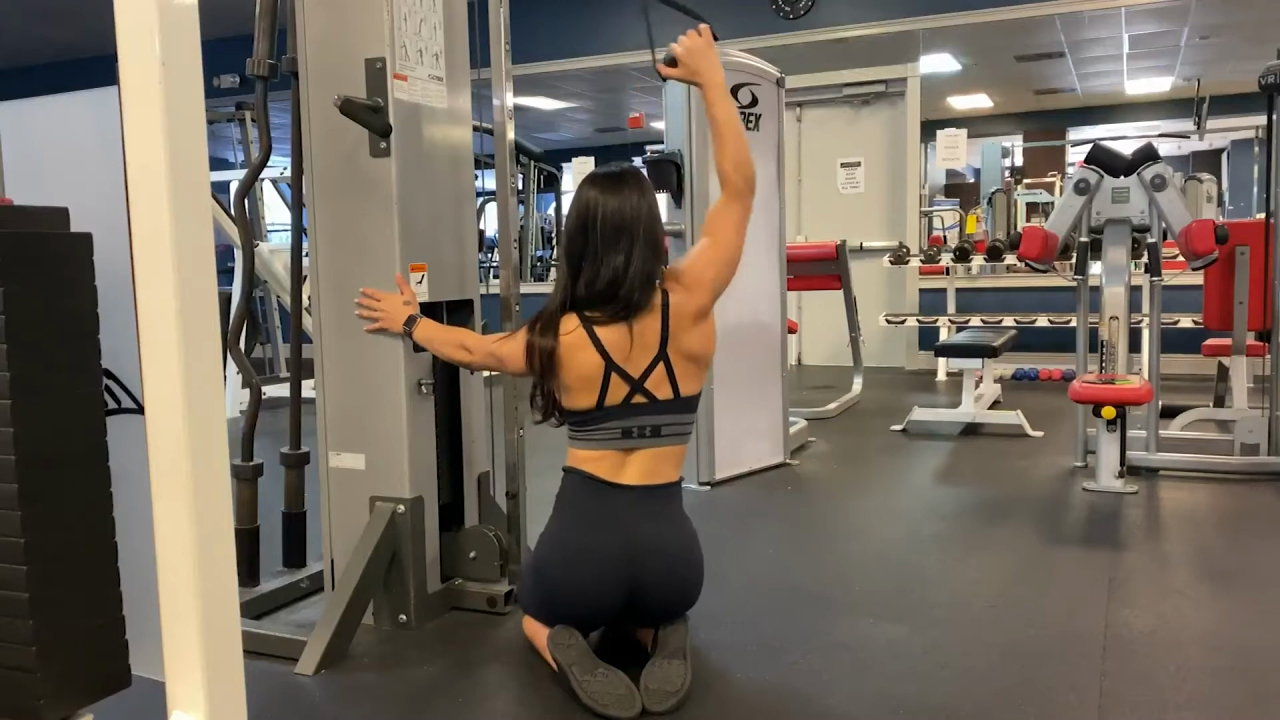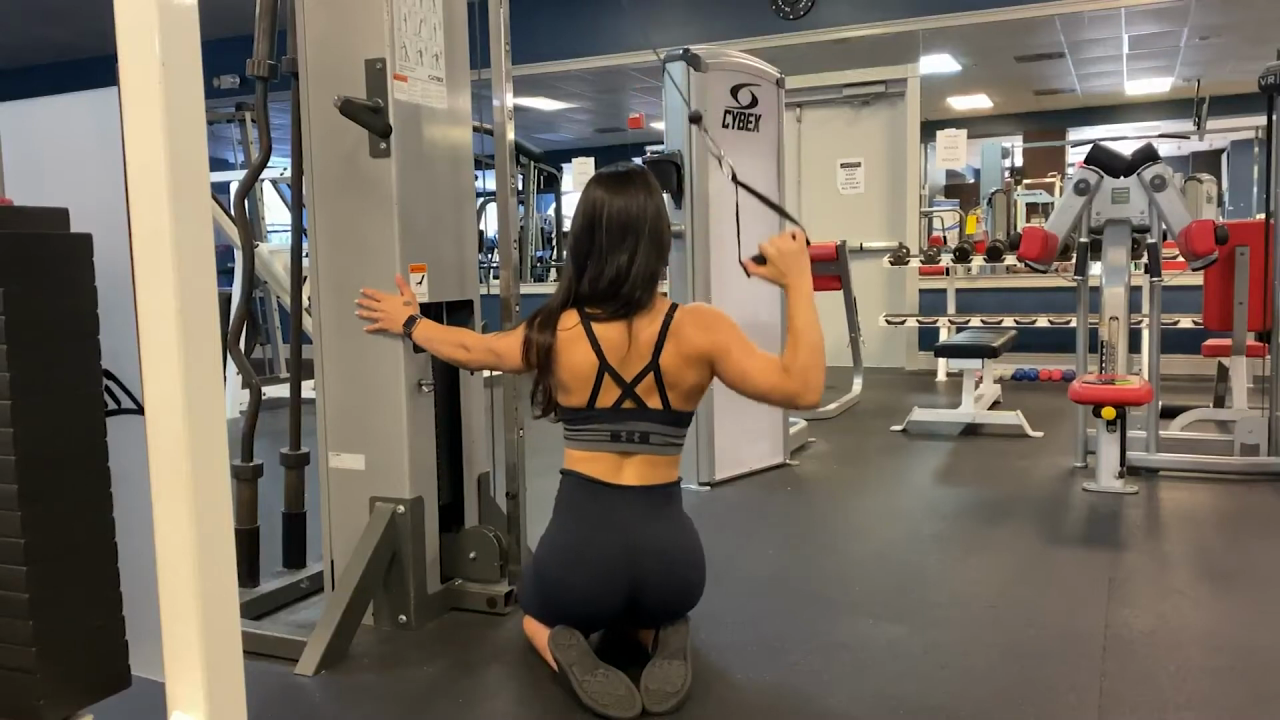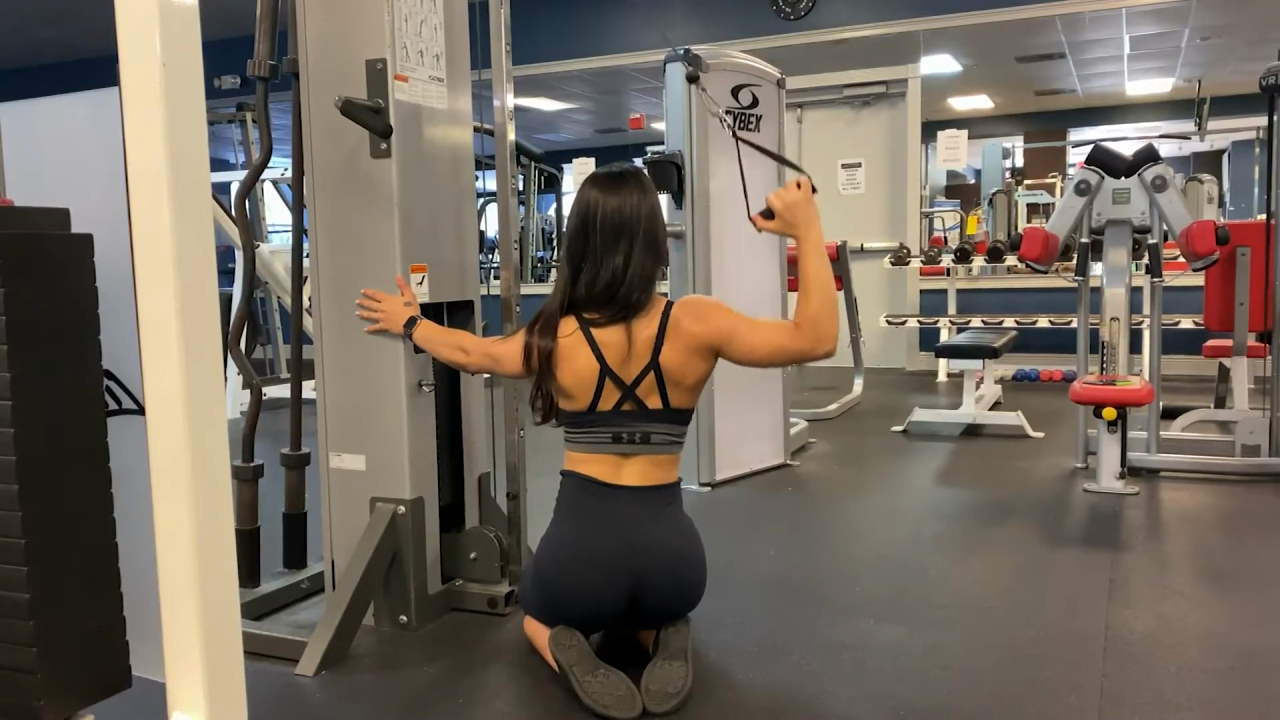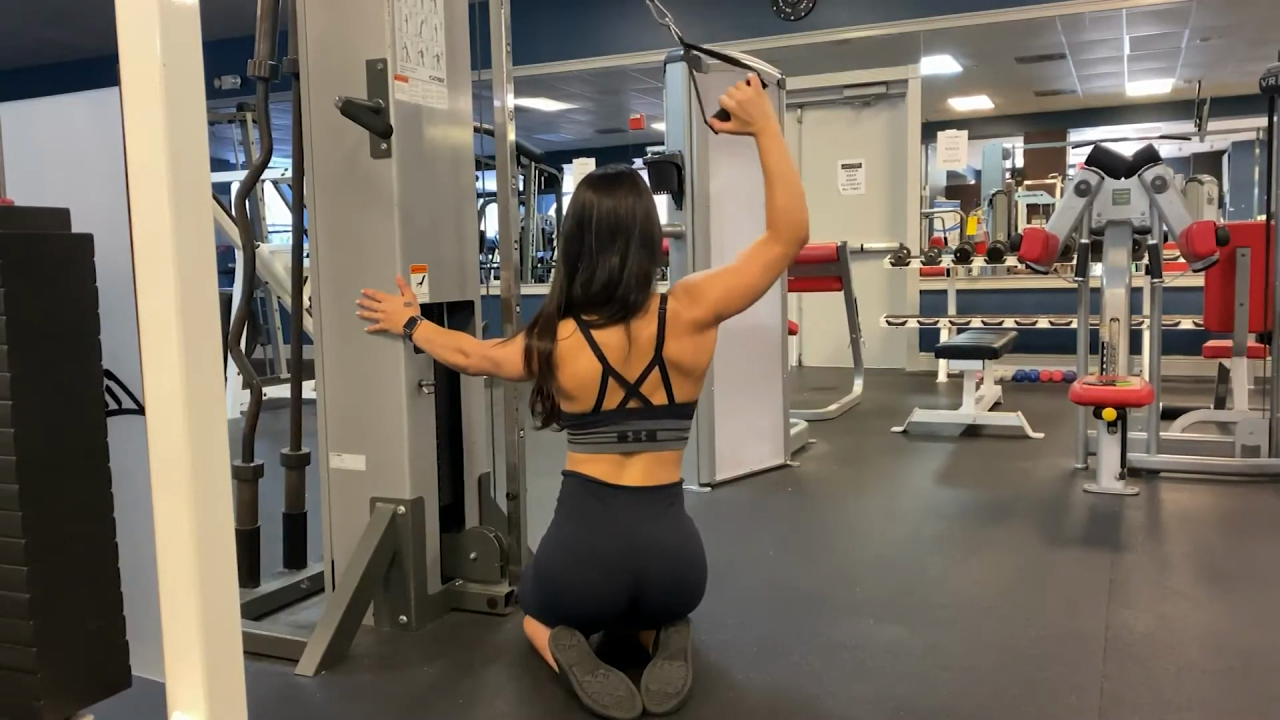
dt=0.7s
person 1, frame 1
left shoulder: (558, 337)
right shoulder: (688, 309)
left elbow: (475, 350)
right elbow: (739, 189)
left wrist: (410, 323)
right wrist: (709, 77)
left hip: (579, 545)
right hip: (667, 547)
left knee: (539, 609)
right knee: (650, 598)
left ankle: (565, 652)
right ankle: (660, 638)
person 1, frame 2
left shoulder: (558, 333)
right shoulder: (698, 328)
left elbow: (472, 349)
right elbow: (804, 389)
left wrist: (408, 321)
right wrist: (798, 282)
left hip: (580, 543)
right hip: (668, 550)
left knee: (539, 612)
right knee: (649, 600)
left ankle: (567, 653)
right ankle: (661, 638)
person 1, frame 3
left shoulder: (554, 338)
right shoulder: (695, 324)
left elbow: (471, 353)
right elbow: (816, 339)
left wrist: (409, 323)
right wrist: (807, 232)
left hip: (581, 546)
right hip: (668, 552)
left knee: (538, 612)
right knee: (649, 599)
left ankle: (568, 652)
right ankle: (663, 638)
person 1, frame 4
left shoulder: (556, 343)
right shoulder: (690, 316)
left elbow: (473, 355)
right elbow: (789, 233)
left wrist: (408, 323)
right wrist: (764, 126)
left hip: (582, 545)
right hip: (671, 550)
left knee: (538, 614)
right knee: (654, 601)
left ankle: (568, 655)
right ankle: (661, 641)
